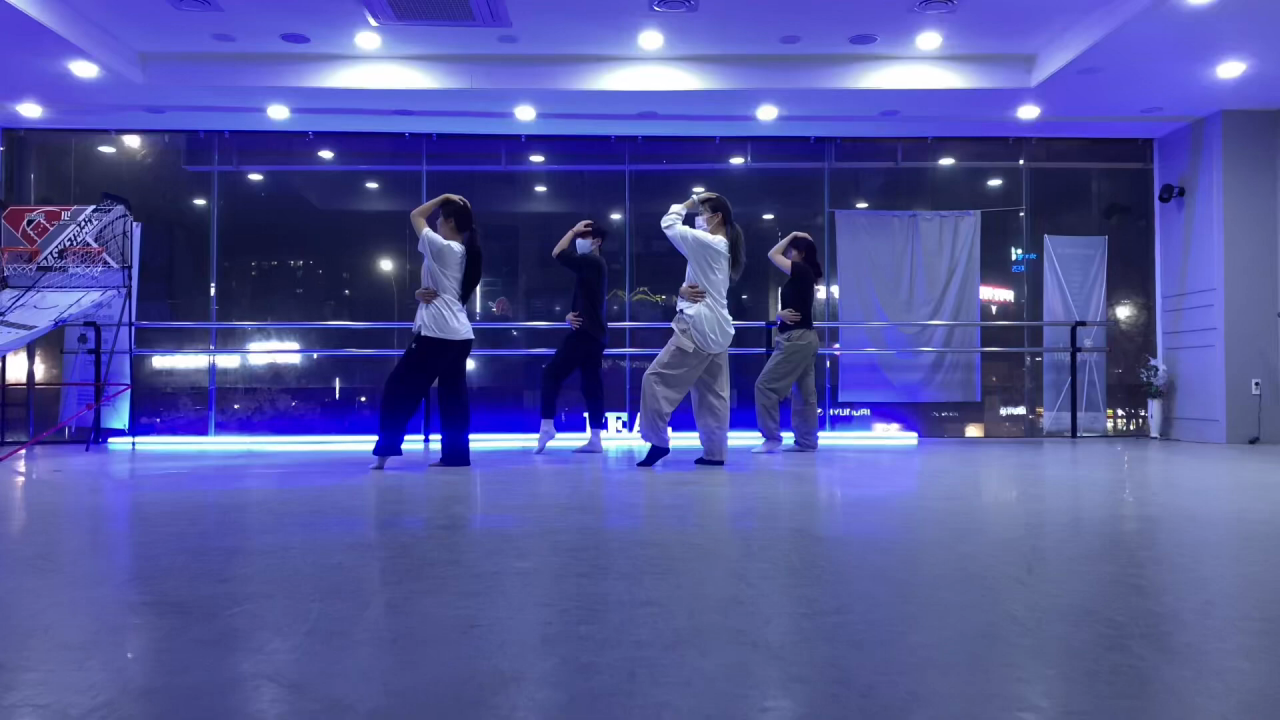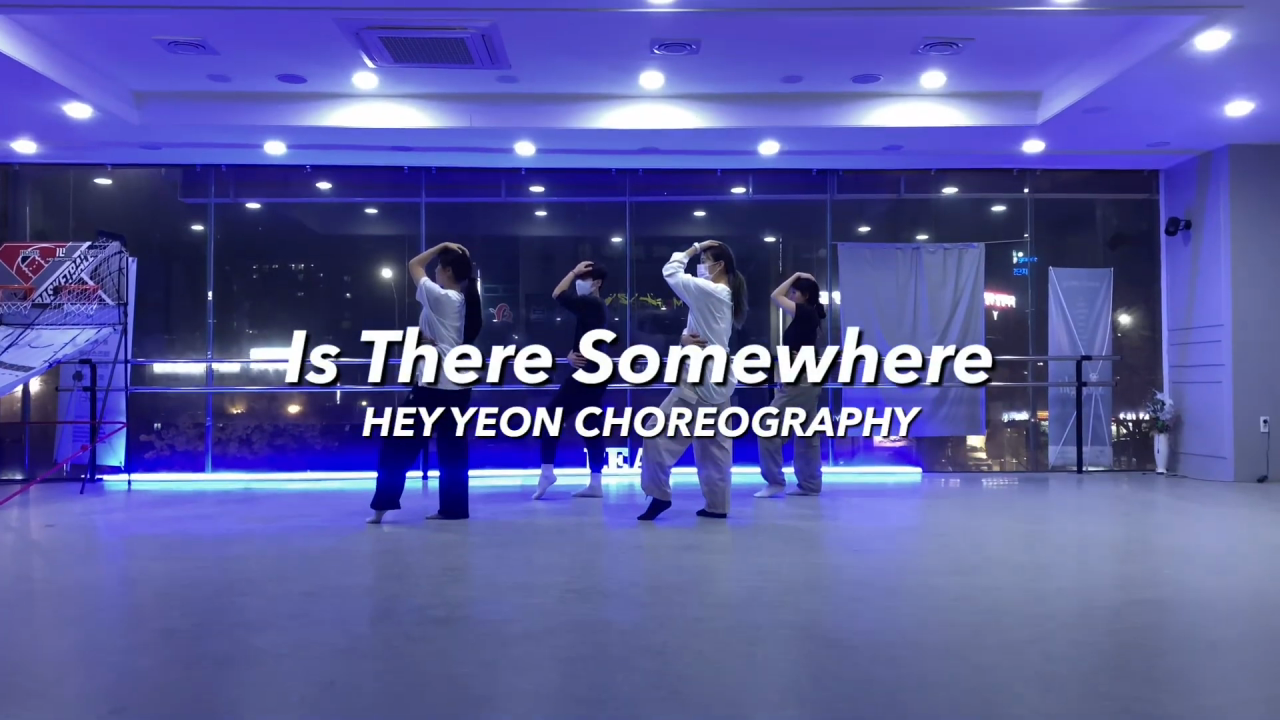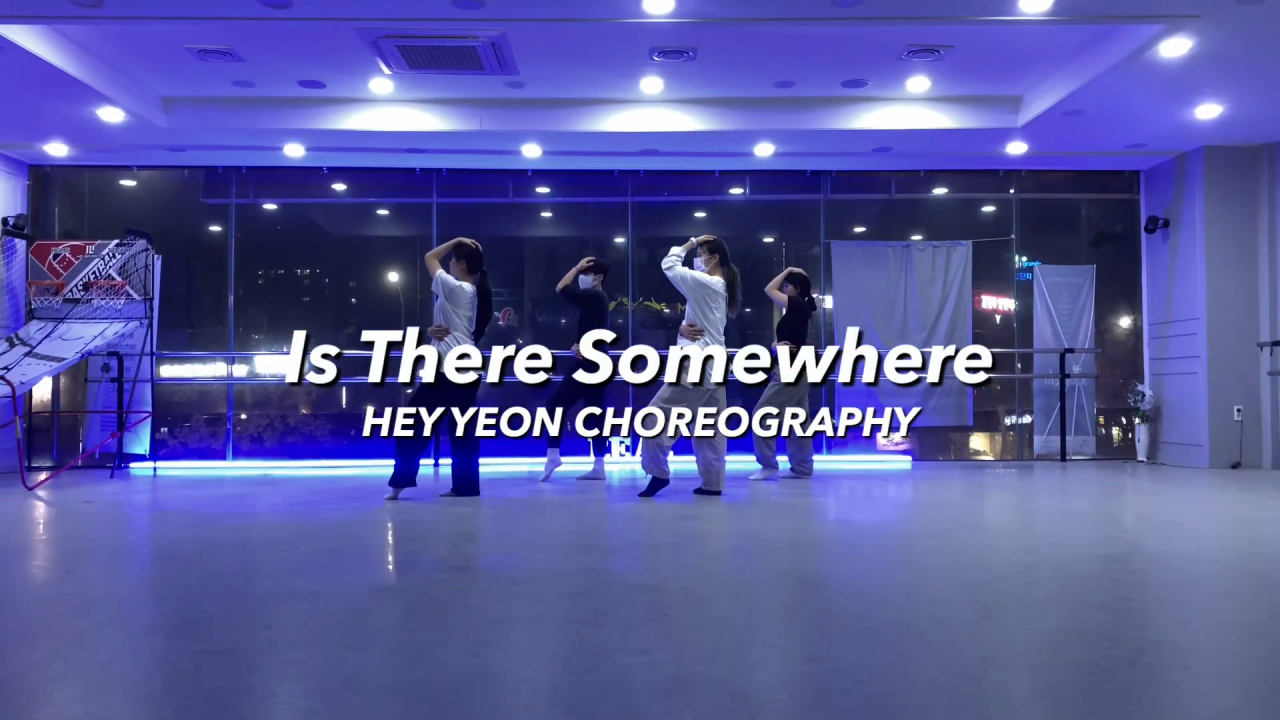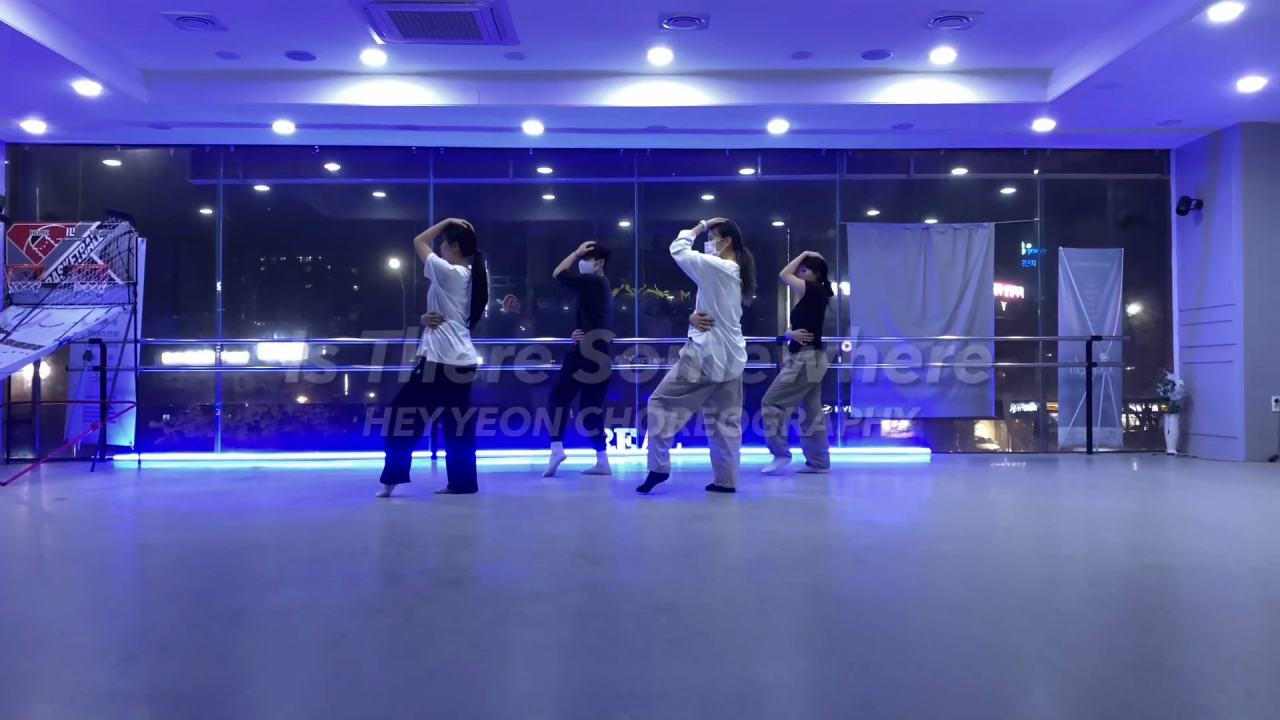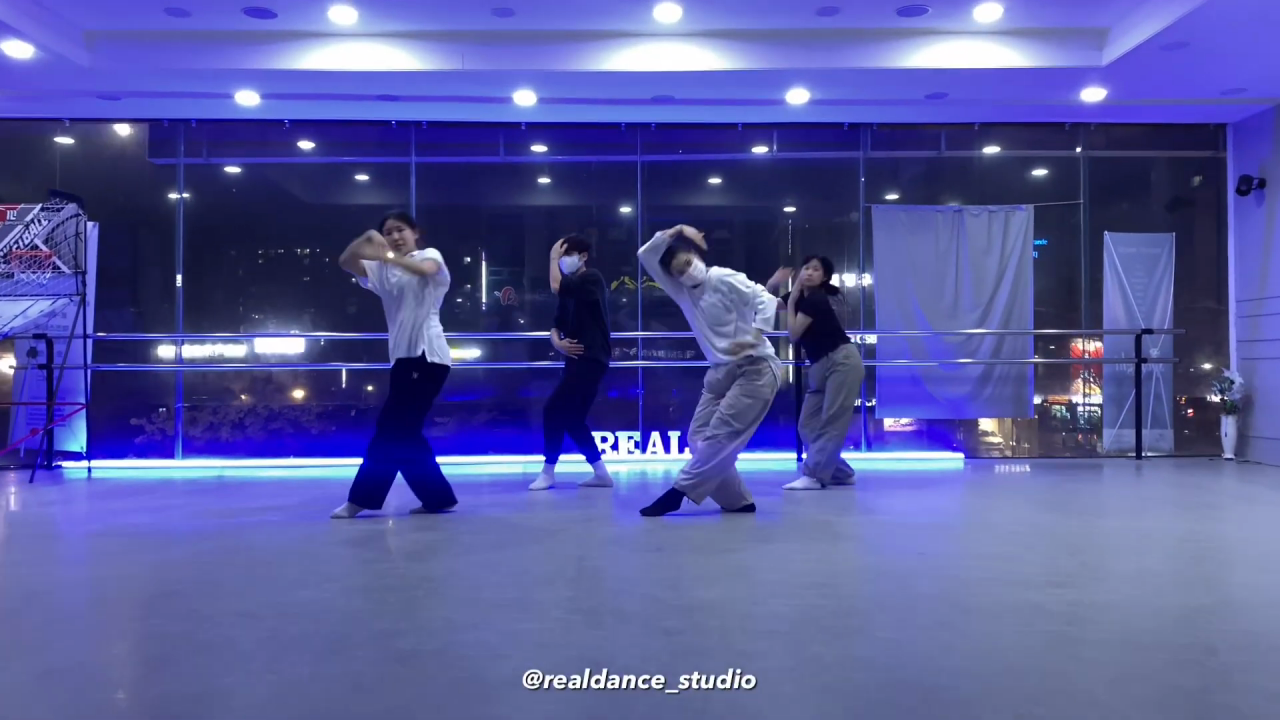
dt=1s
person 1, frame 1
left shoulder: (440, 248)
right shoulder: (465, 253)
left elbow: (416, 216)
left wrist: (443, 198)
right wrist: (422, 294)
left hip: (436, 334)
right hip: (460, 334)
left knee: (399, 390)
right knee: (453, 398)
left ankle: (386, 451)
right ankle: (455, 455)
person 1, frame 2
left shoulder: (438, 297)
right shoulder: (464, 301)
left elbow: (414, 264)
left wrist: (442, 246)
right wrist: (423, 343)
left hip: (435, 384)
right hip: (458, 384)
left knee: (399, 443)
right knee: (452, 448)
left ankle: (383, 505)
right ankle: (453, 507)
person 1, frame 3
left shoulder: (453, 288)
right shoulder: (475, 293)
left elbow: (430, 258)
left wrist: (457, 241)
right wrist: (435, 331)
right knee: (462, 429)
left ankle: (401, 482)
right ankle: (465, 485)
person 1, frame 4
left shoulder: (446, 272)
right shoulder: (471, 277)
left elbow: (419, 241)
left wrist: (446, 222)
right wrist: (427, 318)
left hip: (440, 359)
right hip: (463, 360)
left knee: (403, 414)
right knee: (457, 424)
left ankle: (393, 479)
right ankle: (462, 481)
person 1, frame 5
left shoulder: (429, 256)
right shoulder: (385, 272)
left elbow: (426, 269)
right elbow: (346, 263)
left wrist: (388, 256)
right wrist: (368, 238)
left hip: (426, 356)
right hip: (405, 360)
left knee: (391, 430)
right knee: (404, 434)
right ankle: (437, 497)
person 2, frame 1
left shoulder: (706, 243)
right shoulder: (724, 248)
left elbow: (668, 224)
left wrist: (692, 201)
left hip: (698, 328)
right hip: (717, 328)
left knee: (656, 379)
right knee: (712, 395)
left ankle: (658, 441)
right ankle: (715, 453)
person 2, frame 2
left shoulder: (709, 291)
right shoulder: (726, 297)
left elbow: (671, 272)
left wrist: (694, 248)
right wrist: (685, 338)
left hip: (700, 379)
right hip: (718, 378)
left knee: (659, 433)
right knee: (714, 445)
left ankle: (659, 494)
right ankle: (717, 505)
person 2, frame 3
left shoulder: (704, 283)
right shoulder: (721, 288)
left elbow: (669, 265)
left wrist: (691, 242)
left ankle: (658, 473)
right ankle: (712, 483)
person 2, frame 4
left shoulder: (715, 267)
right shoulder: (737, 274)
left elbow: (678, 249)
left wrist: (702, 225)
right wrist: (695, 318)
left hip: (705, 354)
right hip: (730, 356)
left knee: (661, 402)
right knee: (725, 420)
left ankle: (658, 467)
right ankle: (726, 480)
person 2, frame 5
left shoulder: (724, 279)
right shoulder: (678, 288)
left elbow: (765, 300)
right elbow: (647, 256)
left wrist: (752, 339)
right wrist: (675, 233)
left hip: (756, 368)
right hip: (720, 372)
left knee: (719, 438)
right knee: (700, 435)
left ankle: (677, 493)
right ankle: (737, 499)
person 3, frame 1
left shoulder: (591, 262)
right shoulder: (593, 266)
left elbow: (557, 253)
left wrist: (573, 230)
right wrist: (570, 315)
left hip: (585, 333)
right hip: (594, 333)
left knee: (551, 374)
right knee: (592, 385)
left ankle: (547, 426)
right ankle: (595, 440)
person 3, frame 2
left shoulder: (591, 303)
right shoulder: (594, 307)
left elbow: (558, 294)
right elbow: (581, 343)
left wrist: (574, 271)
right wrist: (571, 355)
right knee: (592, 428)
left ankle: (547, 472)
right ankle: (595, 483)
person 3, frame 3
left shoulder: (593, 297)
right shoulder: (597, 300)
left elbow: (561, 289)
left wrist: (577, 267)
right wrist: (576, 346)
left knee: (556, 405)
right knee: (594, 414)
left ankle: (553, 455)
right ankle: (598, 467)
person 3, frame 4
left shoulder: (593, 282)
right shoulder: (602, 286)
left elbow: (559, 273)
left wrist: (576, 252)
right wrist: (578, 334)
left hip: (587, 351)
right hip: (601, 354)
left knee: (559, 397)
right knee: (591, 408)
left ankle: (556, 449)
right ankle: (602, 461)
person 3, frame 5
left shoulder: (592, 278)
right shoulder: (568, 287)
left elbow: (556, 288)
right elbow: (559, 324)
left wrist: (553, 257)
right wrist: (556, 342)
left hip: (590, 359)
right hip: (579, 361)
left knee: (553, 410)
right knee: (573, 419)
left ankle: (548, 471)
right ankle: (601, 473)
person 4, frame 1
left shoulder: (802, 271)
right shoulder: (803, 276)
left elbow: (773, 254)
right elbow: (792, 306)
left wrist: (792, 235)
right wrist: (780, 314)
left hip: (797, 339)
right hip: (803, 338)
left knee: (766, 385)
right knee: (805, 393)
left ankle: (772, 437)
right ankle: (806, 441)
person 4, frame 2
left shoulder: (806, 312)
right shoulder: (806, 317)
left elbow: (776, 296)
right elbow: (790, 349)
left wrist: (796, 276)
left hip: (799, 383)
right hip: (806, 381)
right knee: (807, 435)
left ankle: (775, 482)
right ankle: (810, 484)
person 4, frame 3
left shoulder: (798, 305)
right shoulder: (798, 310)
left elbow: (769, 289)
right elbow: (780, 339)
left wrist: (788, 270)
right wrist: (777, 346)
left knee: (761, 415)
left ankle: (768, 465)
right ankle: (802, 468)
person 4, frame 4
left shoulder: (816, 291)
right shoulder: (810, 299)
left elbow: (784, 274)
right elbow: (790, 328)
left wrist: (804, 254)
right wrist: (792, 334)
left hip: (805, 359)
right hip: (811, 359)
left knee: (771, 402)
right knee: (812, 411)
left ankle: (781, 454)
right ankle: (818, 462)
person 4, frame 5
left shoulder: (814, 297)
right shoulder: (800, 295)
left elbow: (793, 333)
left wrist: (790, 300)
right wrist: (776, 281)
left hip: (843, 362)
right hip: (821, 367)
left knee: (833, 423)
right knee: (809, 424)
left ankle: (814, 476)
right ankle: (841, 474)
